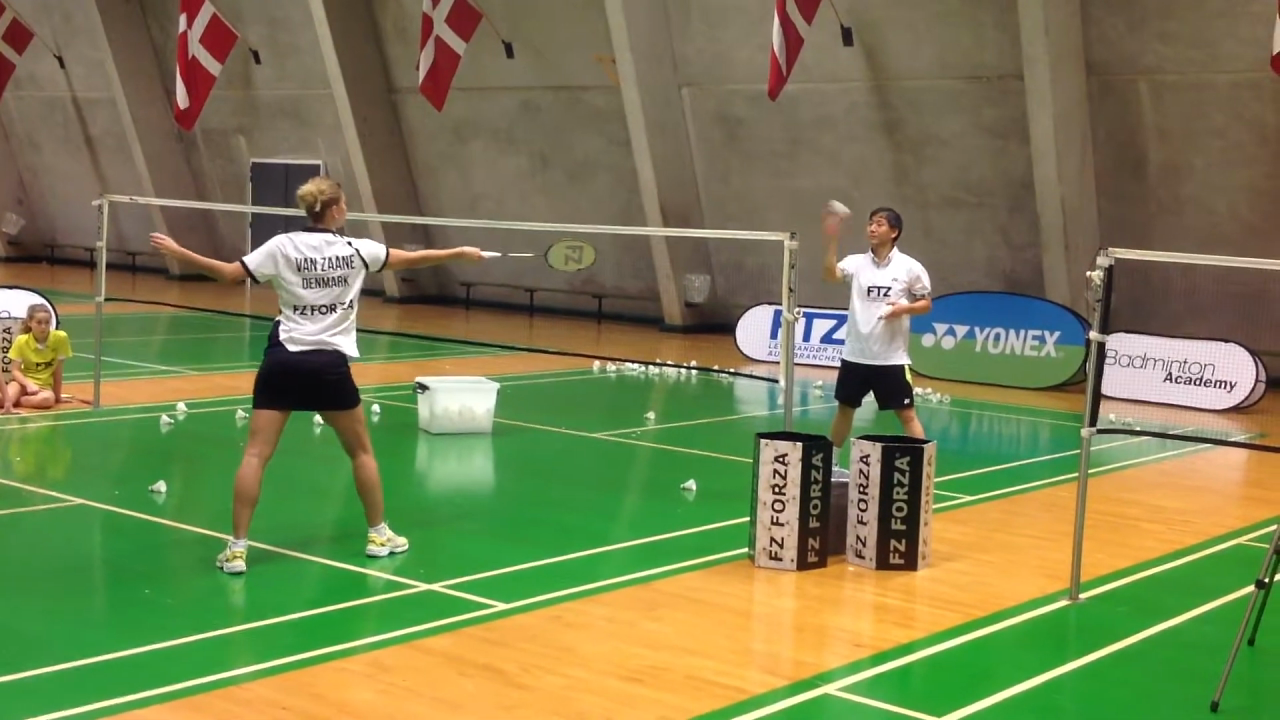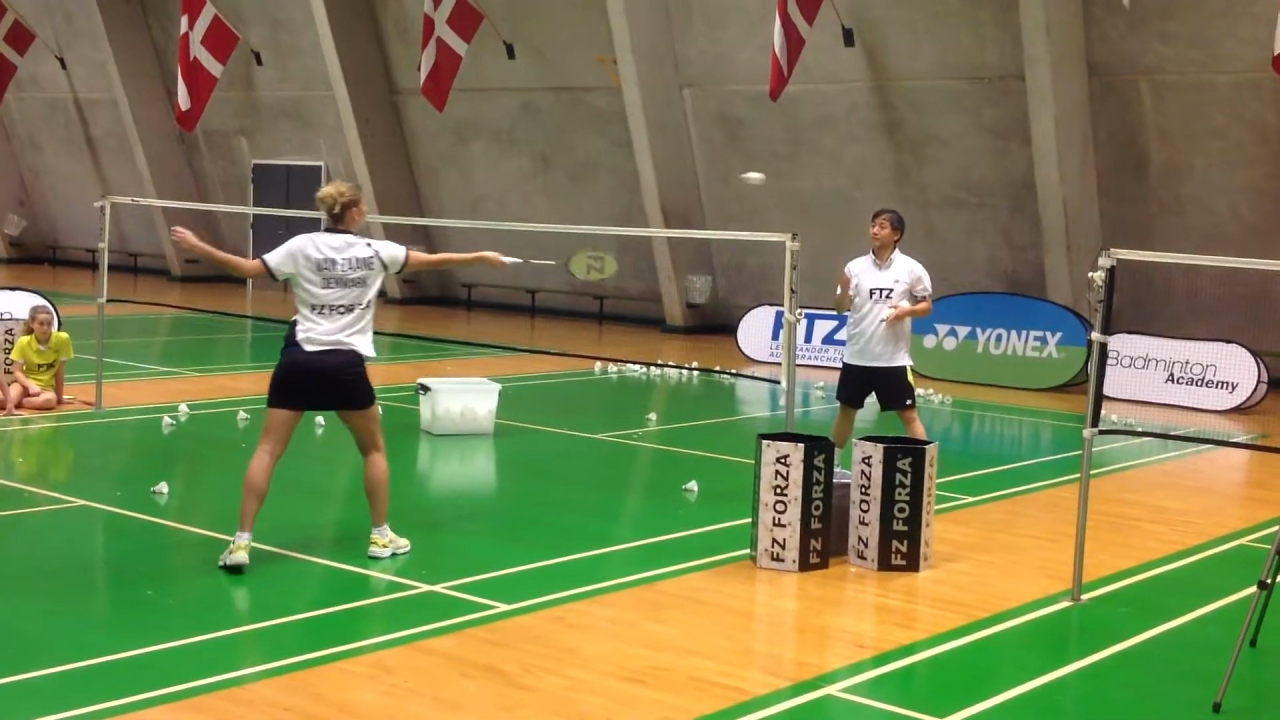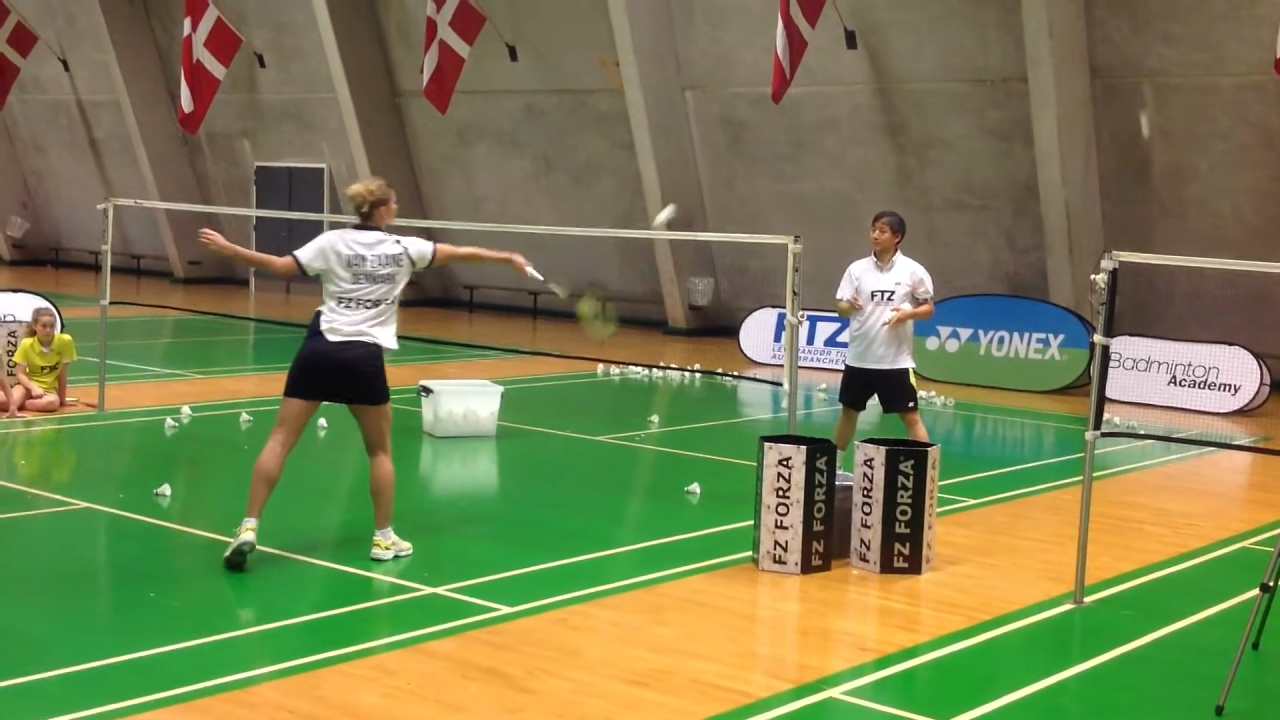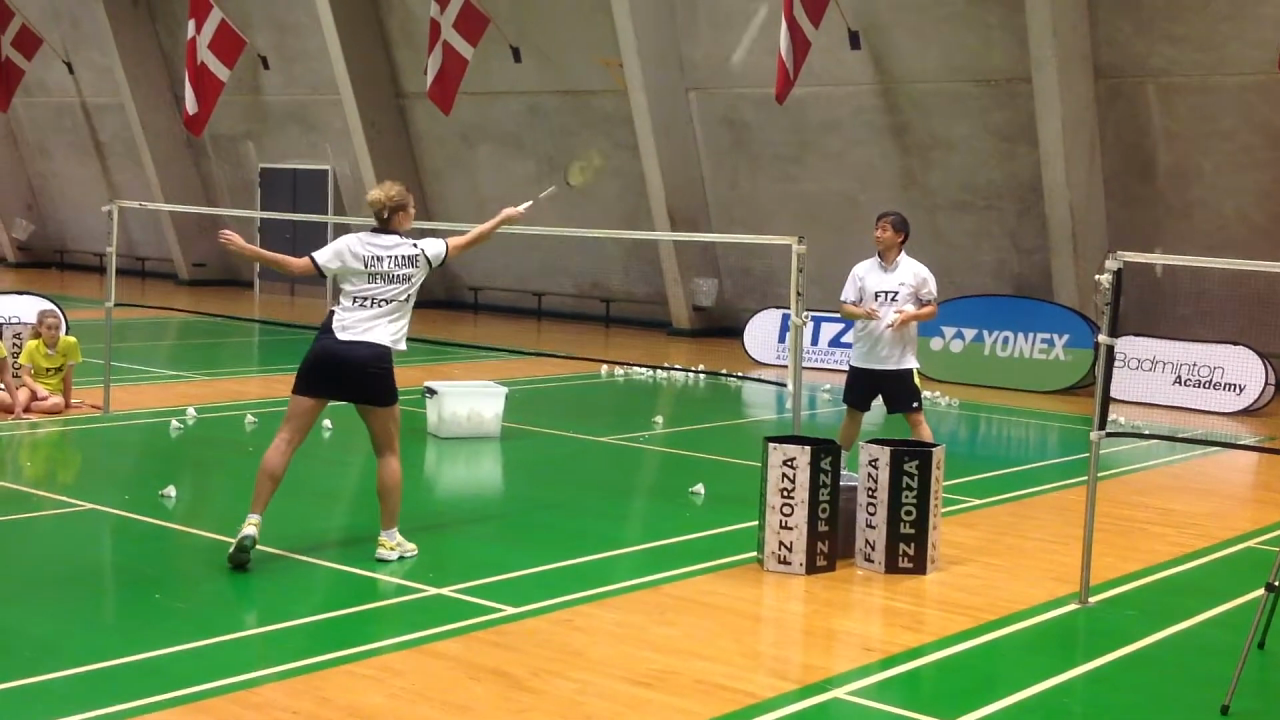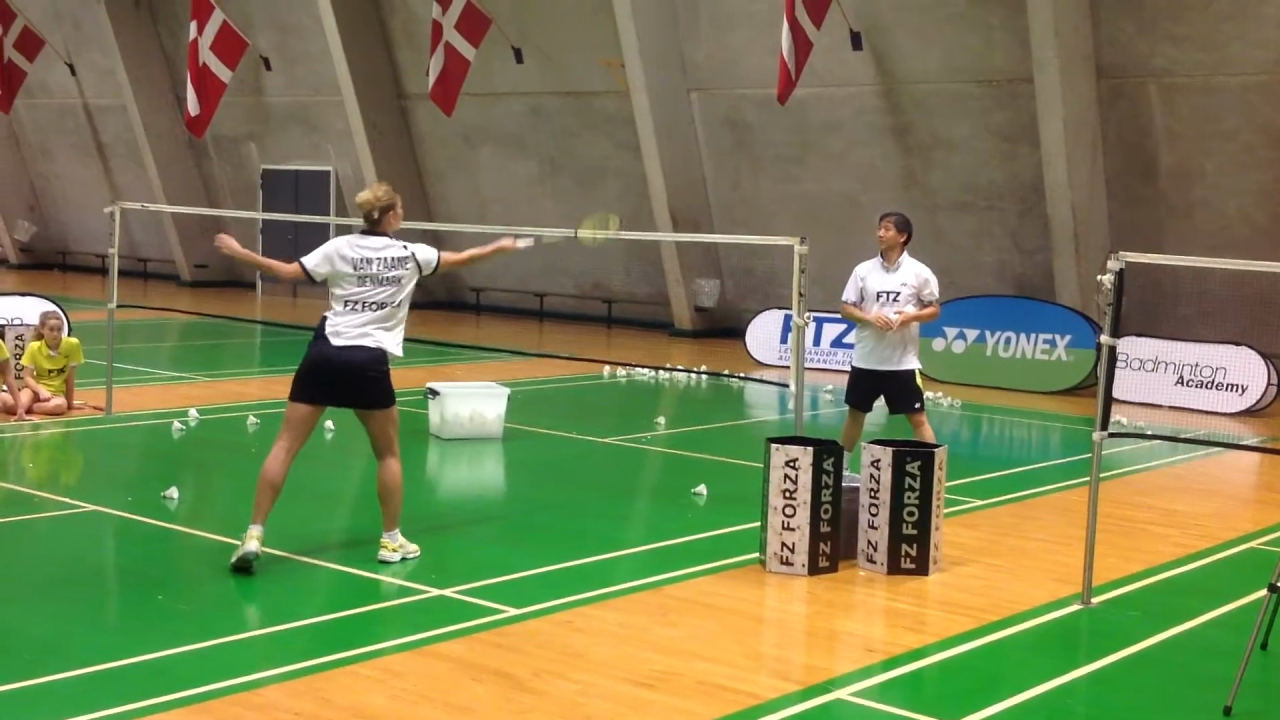
dt=0.2s
person 1, frame 1
left shoulder: (282, 246)
right shoulder: (356, 250)
left elbow: (229, 273)
right elbow: (414, 258)
left wrist: (179, 252)
right wrist: (460, 252)
left hip: (282, 362)
right hip: (329, 365)
left knee: (256, 454)
right knee: (361, 451)
left ankle: (237, 548)
right ankle: (379, 535)
person 1, frame 2
left shoulder: (302, 246)
right shoulder: (374, 252)
left elbow: (248, 269)
right elbow: (433, 260)
left wrist: (199, 246)
right wrist: (481, 257)
left hip: (299, 360)
right hip: (345, 364)
left knee: (267, 451)
right knee: (373, 450)
left ankle: (241, 543)
right ankle: (381, 536)
person 1, frame 3
left shoulder: (333, 242)
right shoulder: (402, 248)
left elbow: (280, 267)
right elbow: (459, 253)
left wrist: (229, 248)
right wrist: (506, 257)
left hip: (319, 351)
right hip: (364, 358)
left knee: (279, 440)
right knee: (379, 451)
left ankle: (248, 528)
right ankle: (384, 538)
person 1, frame 4
left shoulder: (351, 244)
right shoulder: (420, 251)
left elbow: (297, 267)
right elbow: (468, 239)
left wrist: (248, 250)
right wrist: (503, 217)
left hip: (328, 351)
right hip: (373, 359)
left knee: (286, 439)
right knee: (387, 452)
left ankle: (251, 525)
right ankle: (389, 539)
person 1, frame 5
left shoulder: (340, 247)
right shoulder: (410, 255)
left elbow: (288, 273)
right elbow: (461, 259)
left wrist: (241, 253)
right wrist: (500, 246)
left hip: (323, 356)
right hip: (368, 363)
left knee: (285, 447)
right knee: (388, 454)
left ankle: (253, 536)
right ankle: (391, 540)
person 2, frame 1
left shoulder: (910, 267)
right shoulder: (856, 263)
left elbow: (926, 303)
right elbow: (829, 274)
left wrist: (905, 307)
right wrist: (832, 239)
left hip: (892, 357)
right hip: (856, 354)
left knee: (907, 414)
right knee: (845, 409)
person 2, frame 2
left shoulder: (912, 269)
right shoulder: (856, 266)
left elbow: (927, 305)
right elbow: (840, 307)
left wrist: (907, 310)
right wrist: (844, 291)
left hip: (894, 359)
right hip: (857, 356)
left knee: (909, 415)
right knee: (846, 410)
right ankle: (832, 465)
person 2, frame 3
left shoulder: (914, 271)
right shoulder: (857, 269)
left elbow: (928, 308)
right elbow: (840, 307)
left wrist: (908, 313)
right wrist: (849, 306)
left hip: (896, 361)
right hip: (859, 359)
left knee: (911, 417)
right knee: (848, 412)
right ankle: (834, 466)
person 2, frame 4
left shoulder: (918, 271)
right shoulder: (861, 269)
left elbow: (932, 308)
right elbow: (844, 308)
left wrist: (911, 315)
right wrist: (862, 312)
left hip: (900, 362)
right hip: (863, 359)
left knee: (915, 418)
right knee: (853, 413)
right ankle: (838, 467)
person 2, frame 5
left shoulder: (919, 272)
right shoulder: (863, 270)
left elbow: (934, 310)
right elbow: (846, 308)
left wrist: (910, 316)
right wrist: (870, 317)
left hip: (902, 362)
right hip: (865, 360)
left knee: (918, 418)
right knee: (855, 414)
right ankle: (841, 467)
